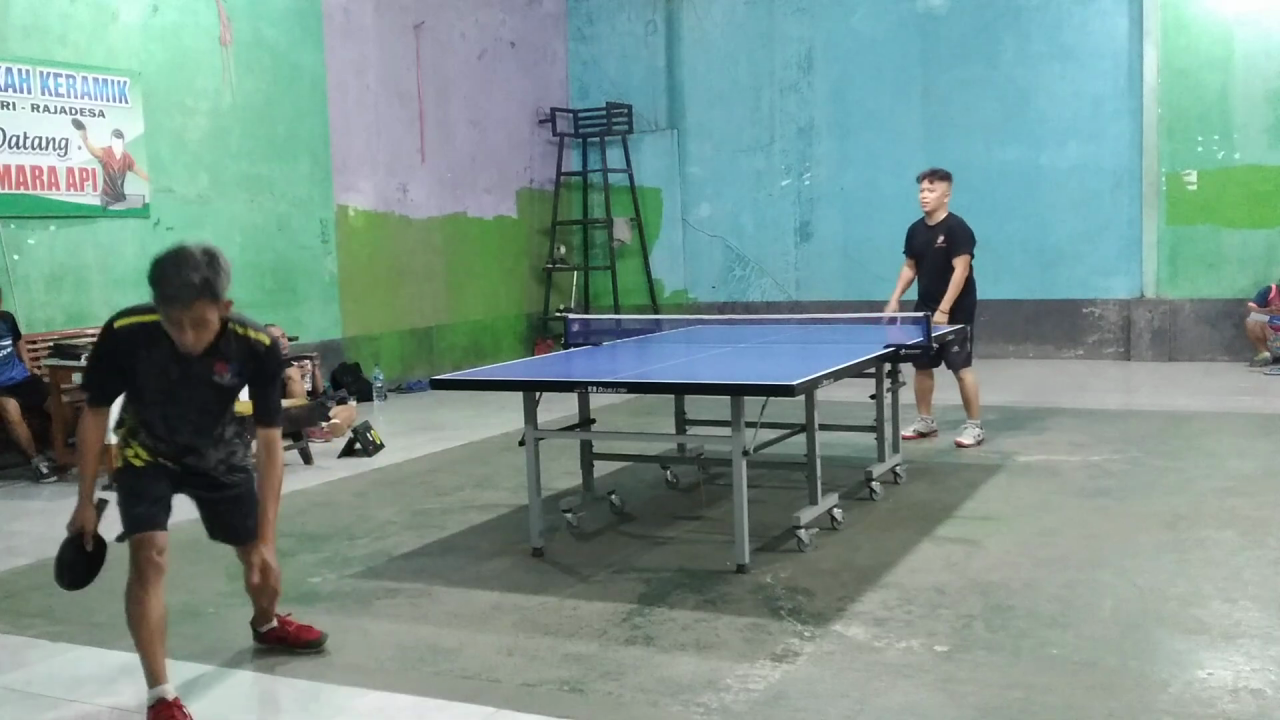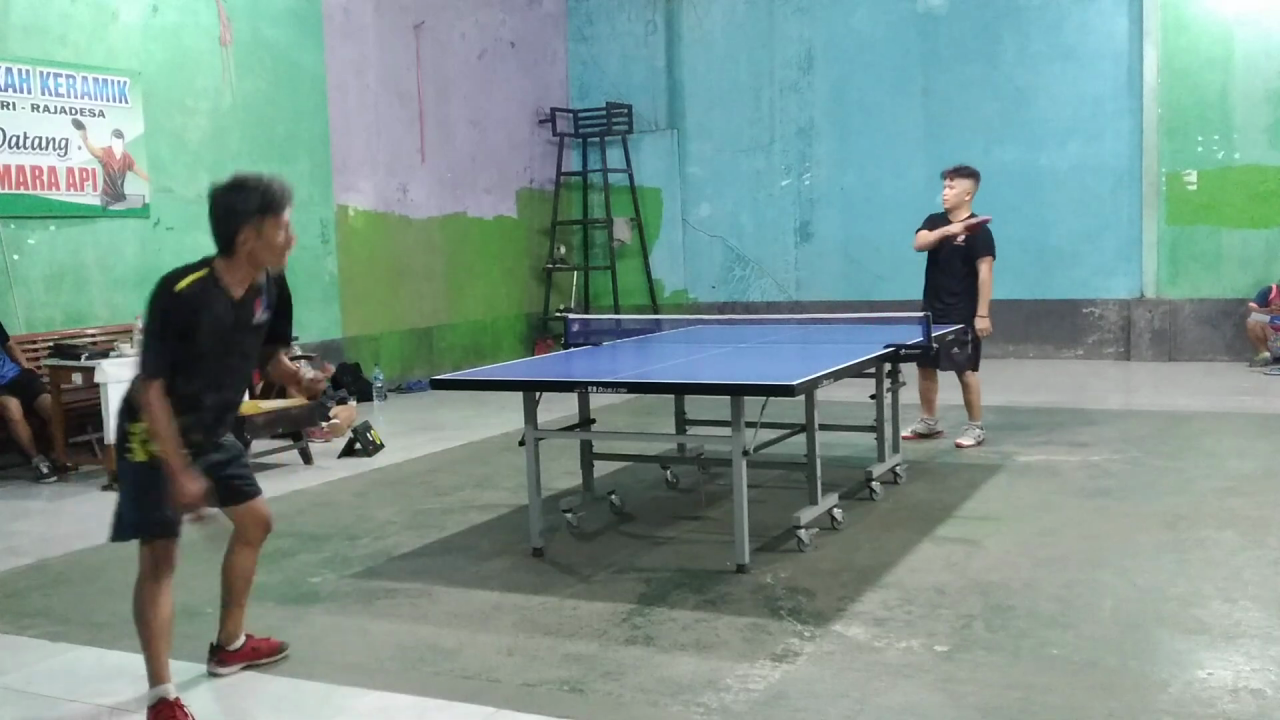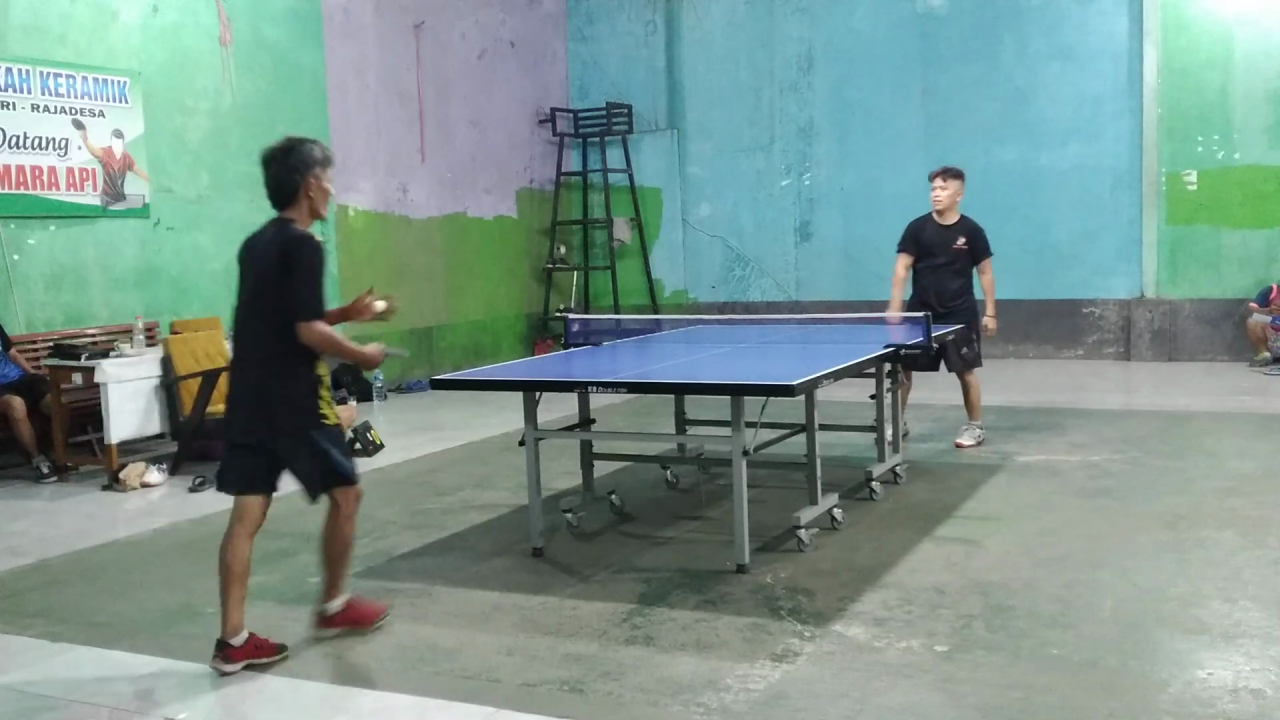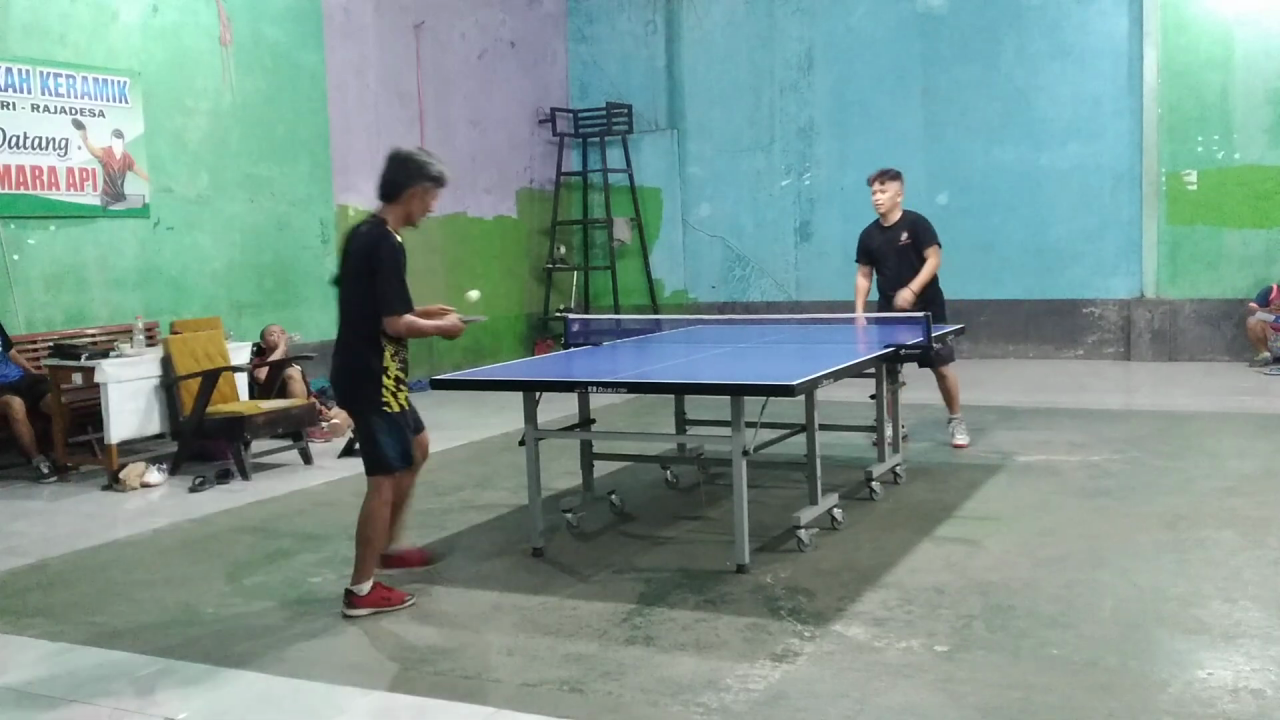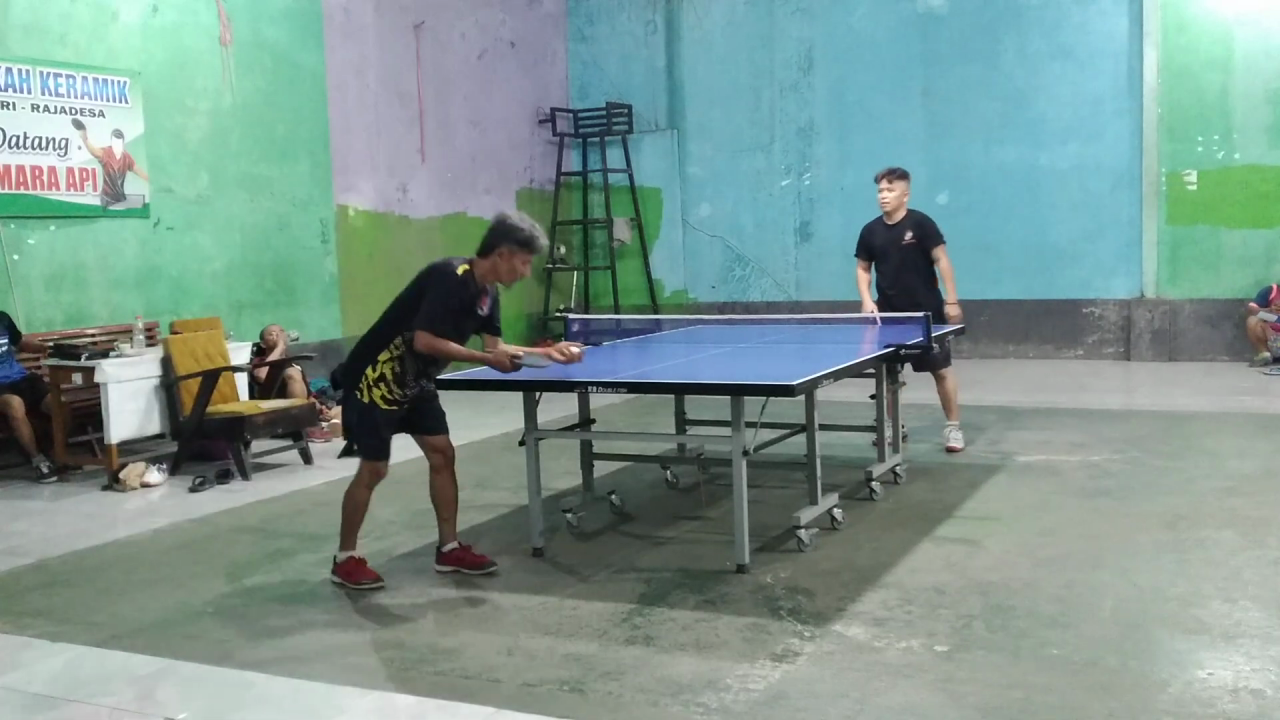
dt=0.5s
person 1, frame 1
left shoulder: (257, 348)
right shoulder: (124, 333)
left elbow: (269, 443)
right elbow: (94, 413)
left wrist: (269, 543)
right wrist: (85, 500)
left hip: (219, 453)
right hip: (146, 455)
left knee: (255, 552)
right knee: (149, 555)
left ankle: (268, 623)
person 1, frame 2
left shoulder: (271, 288)
right shoulder: (181, 294)
left elbow: (269, 357)
right elbow: (151, 388)
left wrist: (297, 379)
right wrist: (180, 472)
left hip: (213, 433)
right hip: (154, 440)
left knee: (256, 520)
right knee: (159, 556)
left ankle: (230, 643)
person 1, frame 3
left shoulder: (255, 245)
right shoulder: (304, 244)
right elbow: (309, 331)
left wrist: (346, 313)
right wrist: (362, 353)
left hip: (246, 398)
right hip: (296, 401)
left knee: (248, 513)
right knee: (345, 492)
left ankle: (232, 638)
right ankle: (333, 605)
person 1, frame 4
left shoulder: (360, 235)
right shoulder: (388, 245)
right elbow: (394, 324)
left wrist: (422, 312)
right wrist: (441, 327)
left hip: (355, 374)
right hip: (374, 379)
left knee: (416, 449)
right knee: (388, 477)
left ankle: (384, 548)
right ankle: (361, 590)
person 1, frame 5
left shoulder: (487, 292)
right shoulder: (448, 277)
left elbow: (495, 345)
right elbow: (423, 341)
left wrist: (547, 352)
right wrist: (485, 359)
left hip: (415, 380)
right hip: (376, 377)
left knee: (442, 454)
right knee: (372, 469)
left ankle: (448, 549)
right ankle: (345, 559)
person 2, frame 1
left shoulder: (958, 228)
right shoulder: (915, 230)
left elbow: (962, 271)
left wrist: (944, 309)
right wrist: (896, 299)
left hip: (956, 312)
right hip: (926, 310)
left knee: (962, 368)
right knee: (922, 366)
left ankle: (974, 425)
right ankle: (926, 421)
person 2, frame 2
left shoulder: (979, 230)
right shoulder: (935, 221)
left elbow: (985, 273)
right elbow: (920, 243)
left wrist: (983, 314)
right wrist: (948, 230)
left hip: (961, 314)
right hip: (932, 309)
left knee: (964, 370)
right knee: (925, 366)
left ankle: (976, 427)
right ankle: (929, 422)
person 2, frame 3
left shoulder: (971, 230)
right shoulder: (917, 228)
left elbow: (985, 272)
right elbow: (902, 267)
left wrist: (990, 312)
right wrist: (895, 305)
left hip: (959, 313)
right hip: (921, 311)
left knee: (966, 371)
right knee: (903, 367)
left ankle: (974, 426)
person 2, frame 4
left shoulder: (916, 223)
right shoulder: (868, 235)
left elbow: (934, 260)
right elbow: (864, 275)
left wrist: (912, 290)
right wrist: (859, 311)
left hip: (926, 308)
right hip: (889, 312)
left knee: (941, 366)
left ankle: (956, 420)
right ankle: (894, 424)
person 2, frame 5
left shoulder: (921, 223)
right shoulder: (870, 231)
left elbow: (942, 260)
right elbow: (863, 269)
left wrist: (951, 300)
right wrist: (866, 299)
left hip: (926, 311)
right hip: (889, 313)
left knee: (941, 369)
left ankle: (953, 427)
right ankle: (892, 425)
